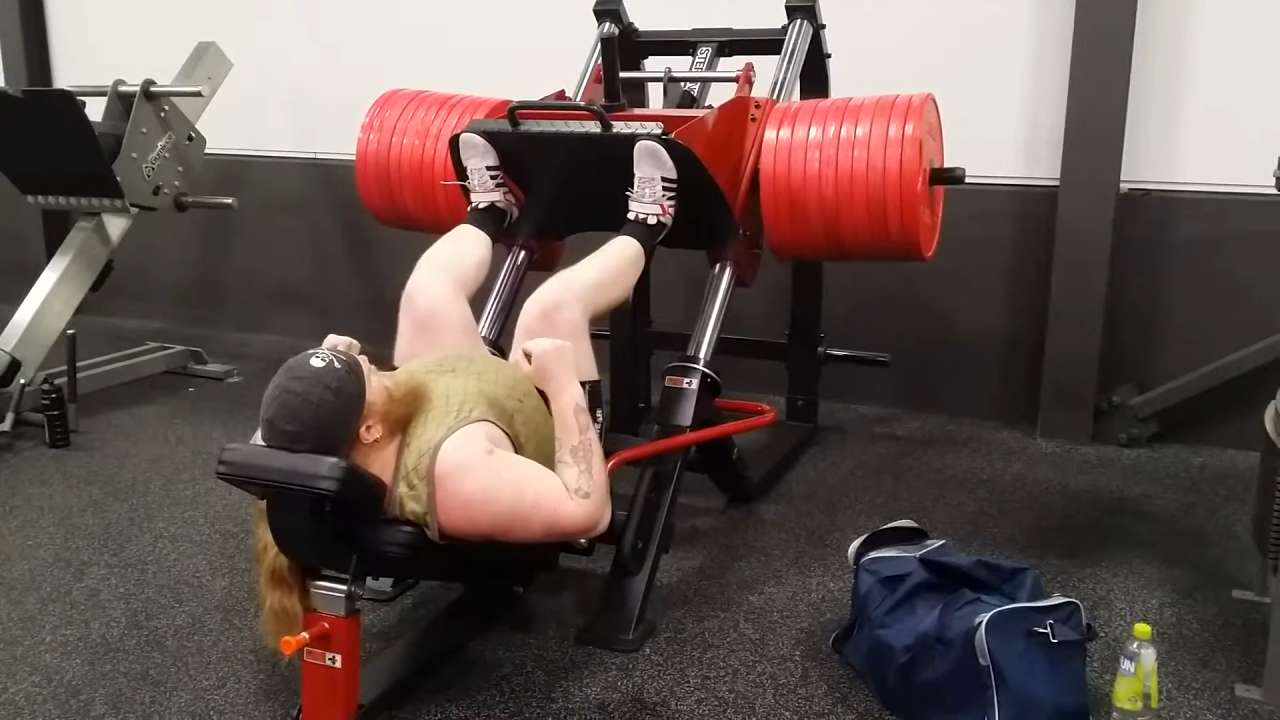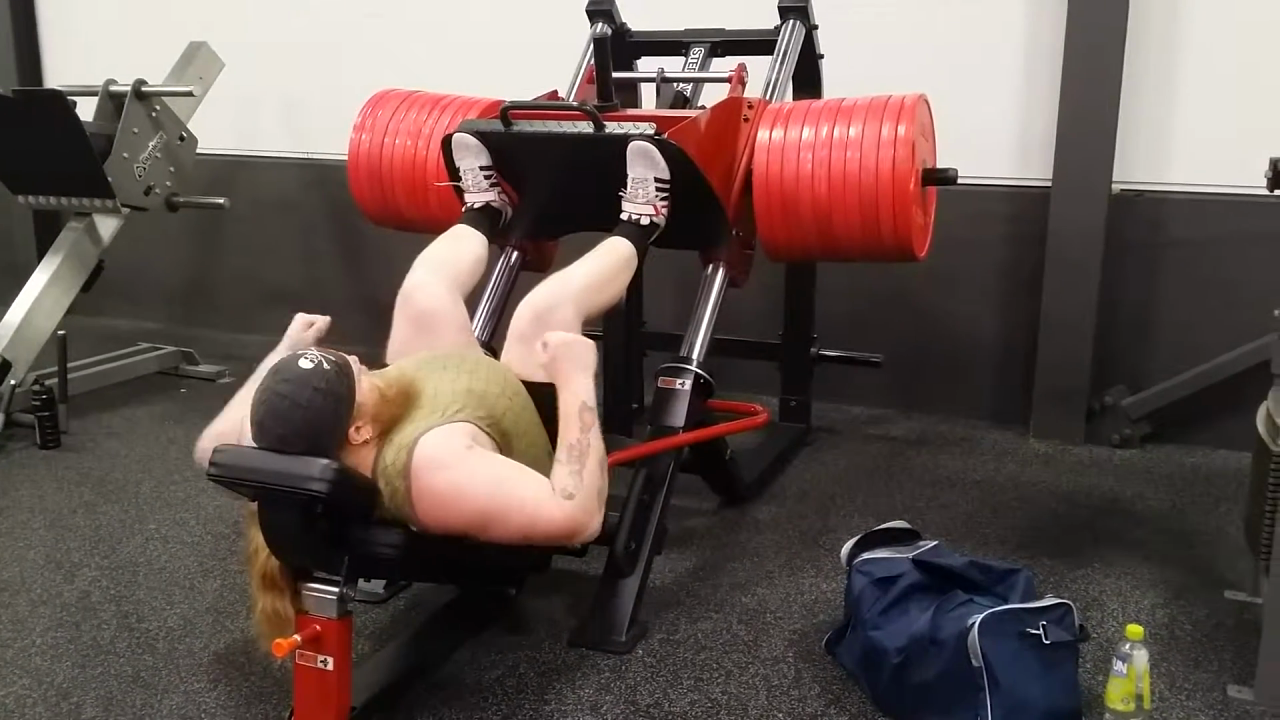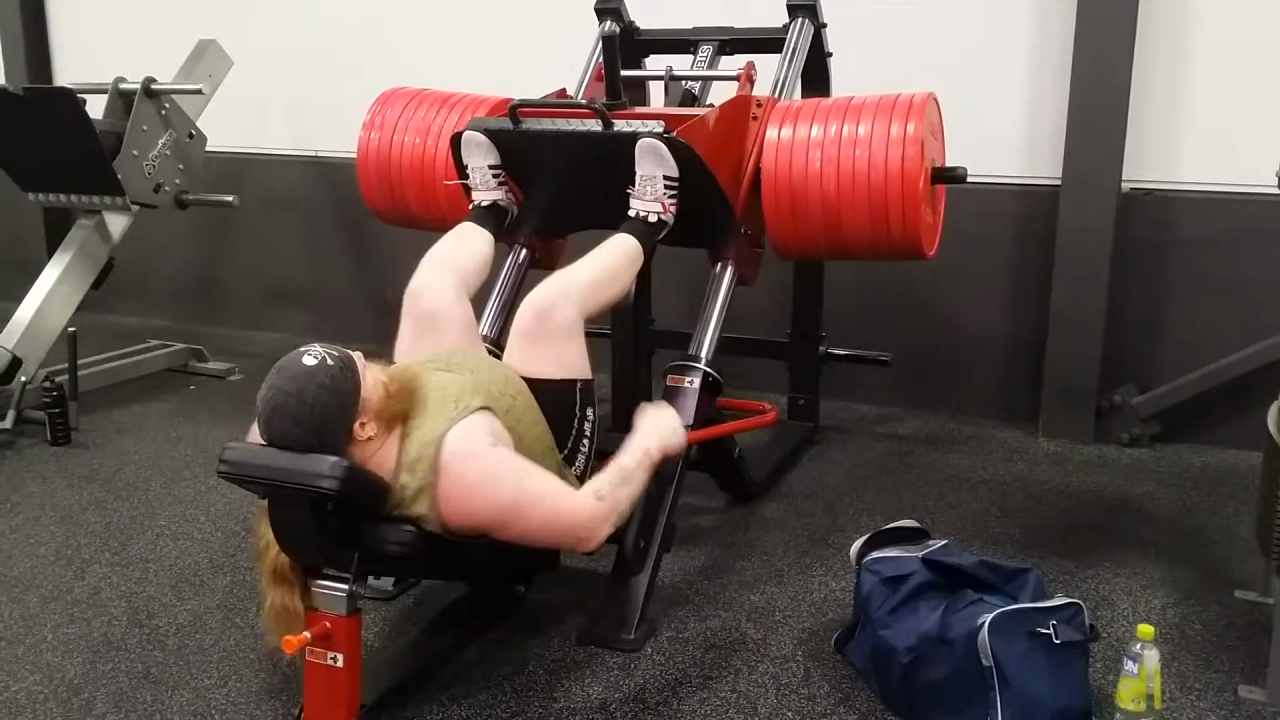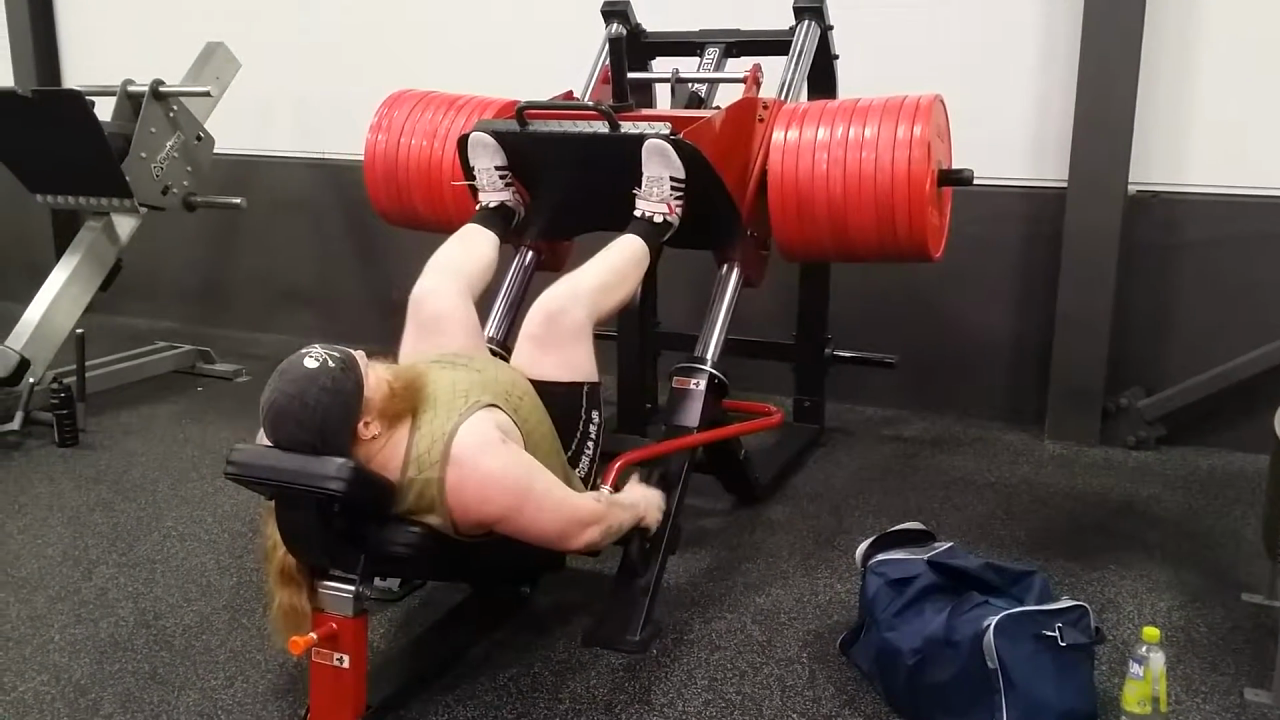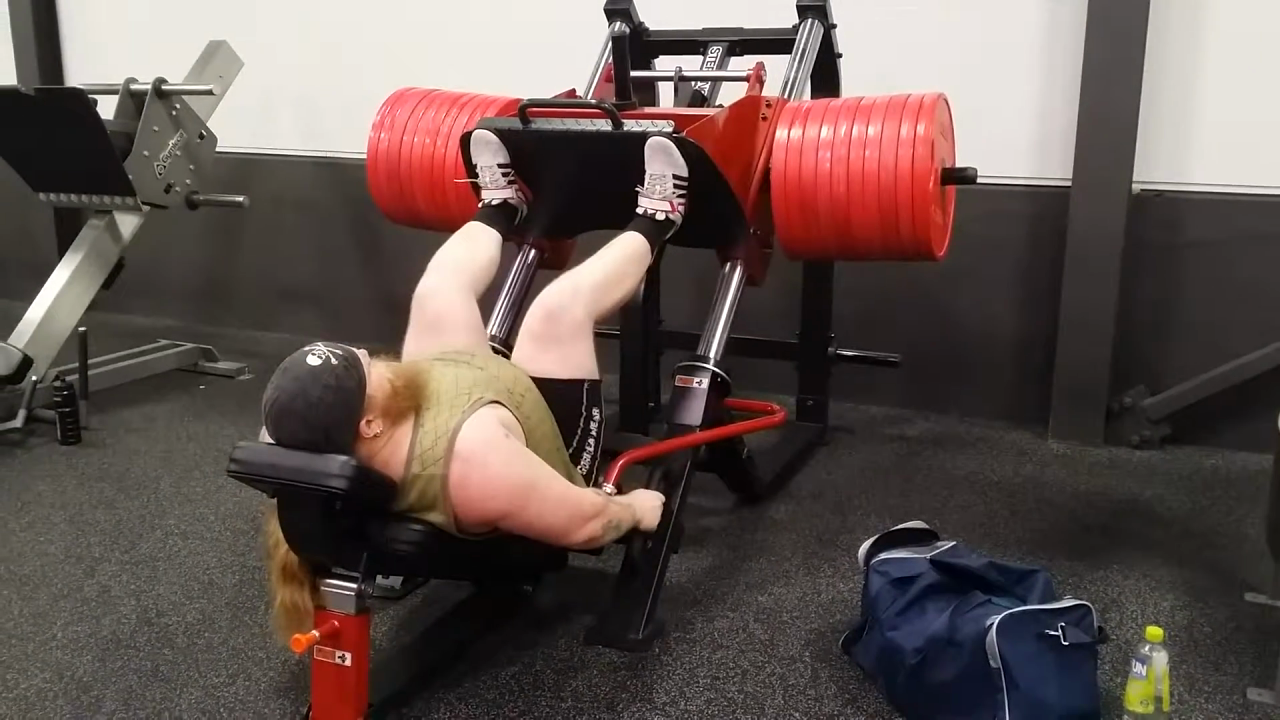
dt=0.3s
person 1, frame 1
right shoulder: (455, 473)
right elbow: (588, 513)
left wrist: (326, 376)
right wrist: (563, 386)
right hip: (553, 455)
left knee: (428, 292)
right knee: (553, 308)
left ankle: (491, 210)
right ankle: (645, 226)
person 1, frame 2
left shoulder: (292, 460)
right shoulder: (432, 468)
left elbow: (211, 448)
right elbow: (577, 518)
left wrist: (283, 352)
right wrist: (575, 384)
right hip: (534, 459)
left knee: (426, 292)
right knee: (544, 312)
left ankle: (484, 210)
right ankle: (638, 227)
person 1, frame 3
left shoulder: (306, 458)
right shoulder: (456, 462)
right elbow: (588, 522)
right wrist: (649, 441)
right hip: (546, 472)
left knee: (431, 292)
right knee: (548, 309)
left ankle: (491, 207)
right ankle: (647, 225)
person 1, frame 4
left shoulder: (299, 455)
right shoulder: (465, 458)
right elbow: (581, 529)
right wrist: (635, 505)
right hip: (545, 467)
left knee: (435, 295)
right knee: (558, 312)
left ankle: (497, 209)
right ankle: (652, 224)
person 1, frame 5
left shoulder: (308, 455)
right shoulder: (469, 455)
right elbow: (583, 524)
right wrist: (635, 508)
right hip: (545, 472)
left knee: (439, 292)
right knee: (558, 310)
left ankle: (500, 207)
right ankle: (654, 221)
